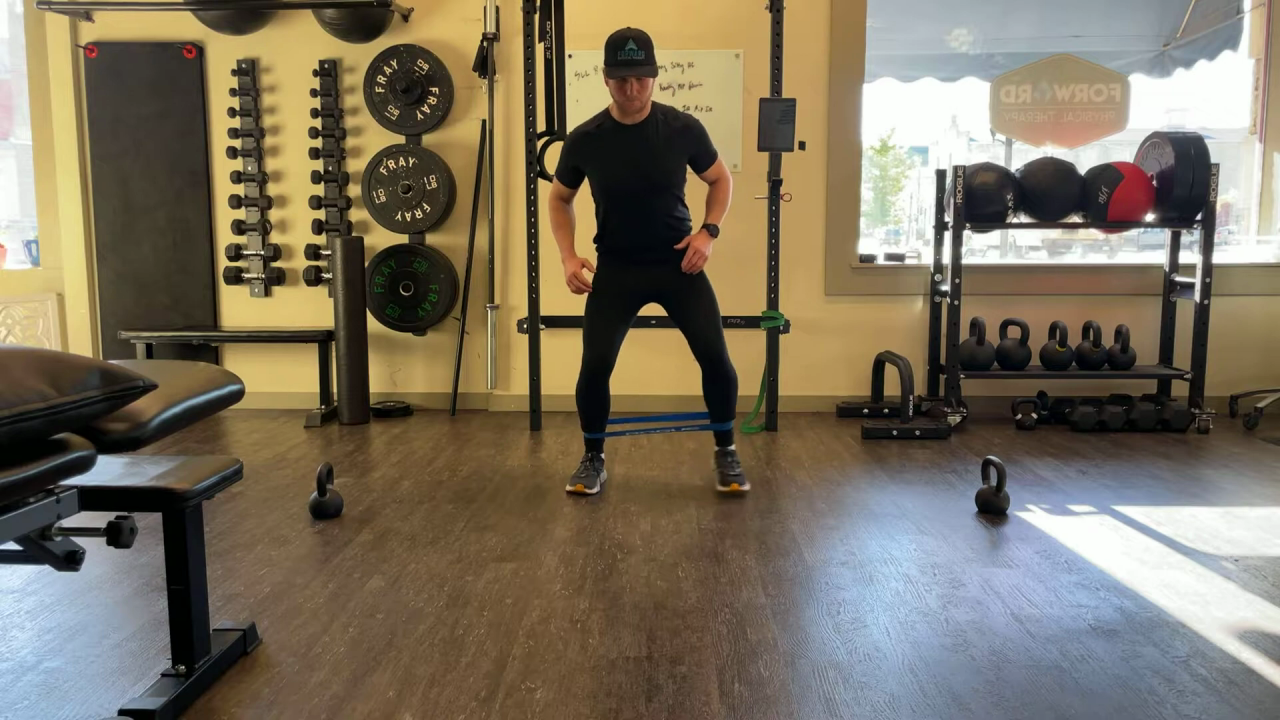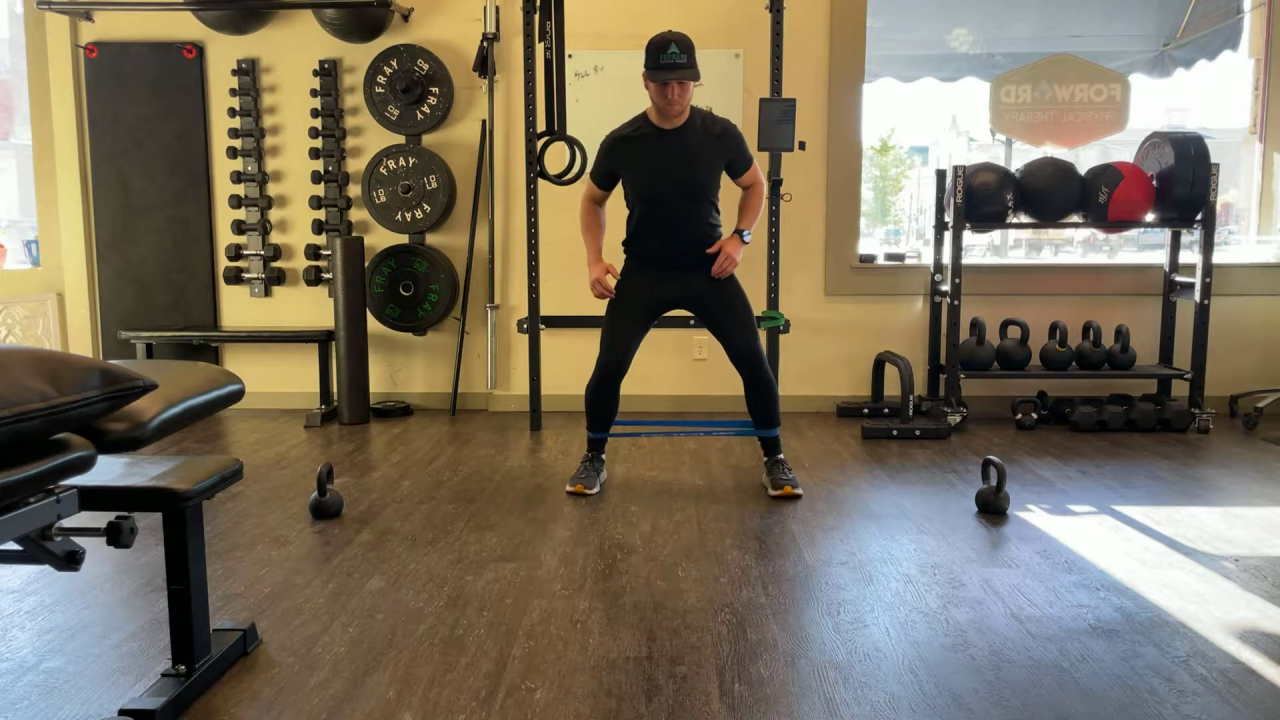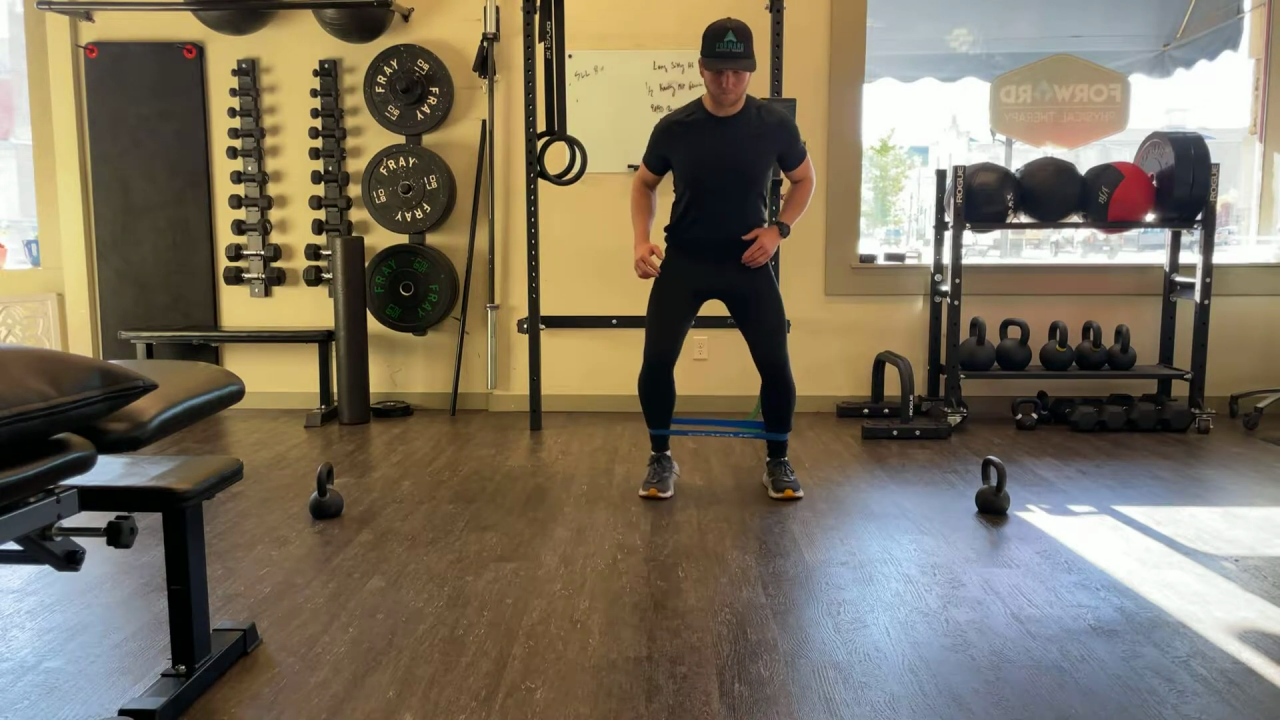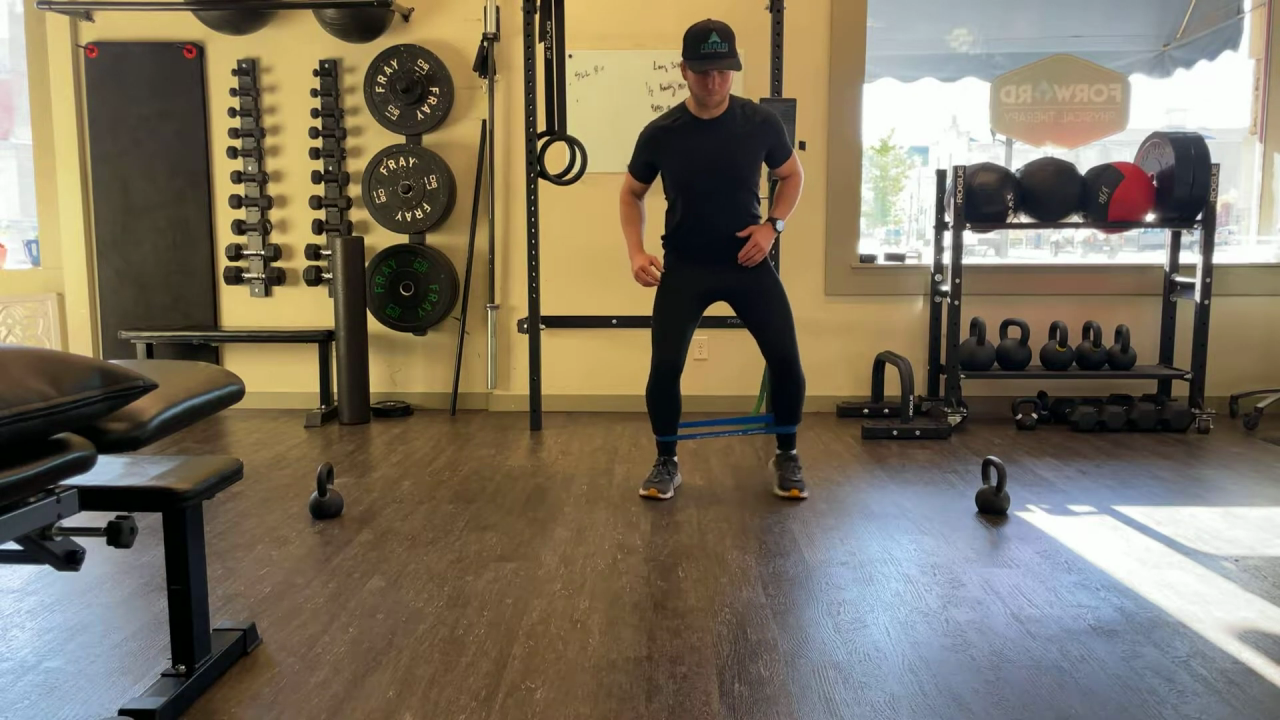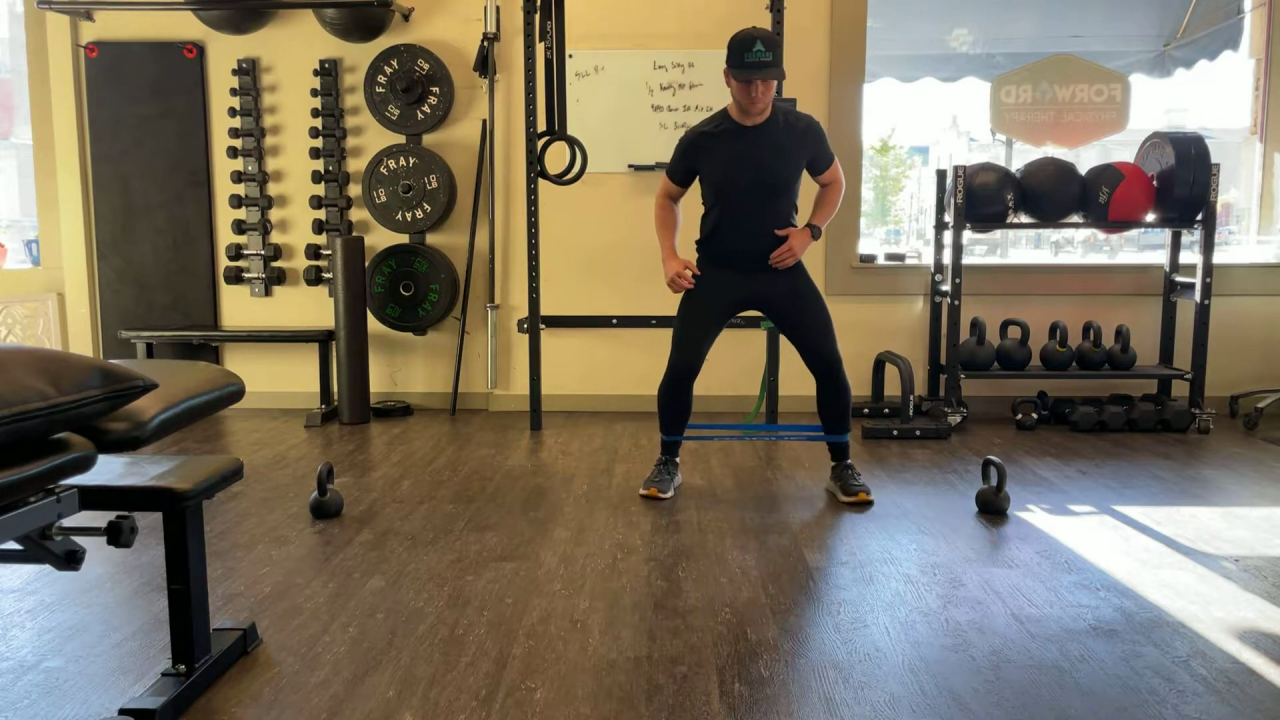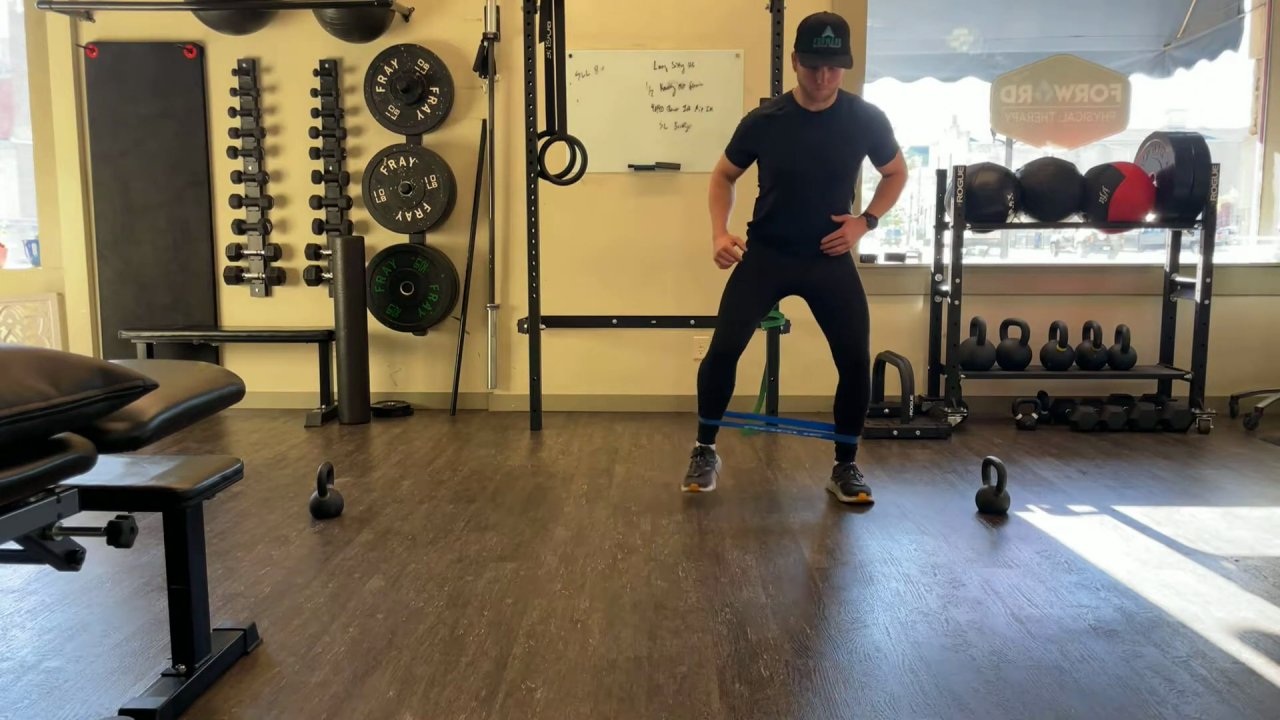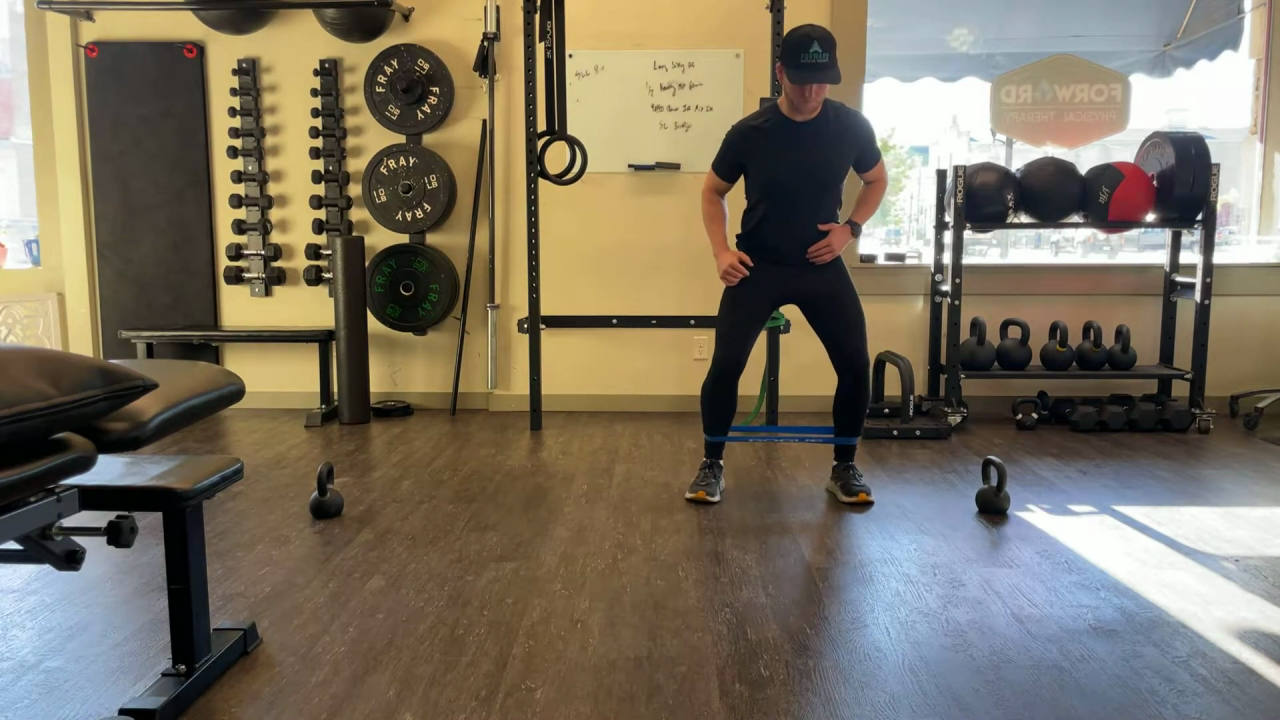
dt=0.5s
person 1, frame 1
left shoulder: (682, 127)
right shoulder: (585, 139)
left elbow: (720, 180)
right elbow: (560, 198)
left wrist: (708, 231)
right wrist: (568, 254)
left hip: (677, 261)
right hip: (616, 268)
left knee: (715, 356)
right knee: (595, 366)
left ankle: (725, 450)
right ankle: (593, 459)
person 1, frame 2
left shoulder: (720, 134)
right shoulder: (621, 142)
left elbow: (754, 185)
right elbow: (592, 200)
left wrist: (739, 237)
right wrist: (594, 259)
left hip: (708, 268)
right hip: (643, 272)
left knee: (753, 362)
right knee: (609, 368)
left ankle: (774, 459)
right ankle: (594, 457)
person 1, frame 3
left shoulder: (775, 124)
right shoulder: (675, 127)
left elbow: (804, 180)
right elbow: (645, 184)
left wrist: (779, 229)
right wrist: (641, 238)
left hip: (748, 261)
right hip: (684, 260)
left knee: (775, 365)
right knee: (657, 359)
left ankle: (777, 461)
right ankle: (661, 457)
person 1, frame 4
left shoulder: (761, 122)
right shoulder: (660, 133)
left elbow: (792, 175)
right elbow: (631, 193)
left wrist: (772, 225)
right wrist: (636, 251)
left hip: (746, 261)
right hip: (683, 267)
left knee: (785, 359)
right knee: (665, 367)
left ankle: (786, 456)
right ankle: (667, 462)
person 1, frame 5
left shoulder: (802, 130)
right shoulder: (701, 138)
left elbow: (833, 184)
right elbow: (668, 196)
left wrist: (809, 232)
right wrist: (669, 254)
left hip: (781, 269)
right hip: (717, 271)
left knee: (828, 364)
right knee: (681, 367)
left ankle: (841, 467)
right ankle: (668, 461)
person 1, frame 6
left shoulder: (866, 119)
right shoulder: (764, 121)
left elbow: (897, 173)
right elbow: (724, 175)
left wrist: (866, 220)
right wrist: (720, 231)
left hip: (830, 258)
right hip: (766, 254)
left knee: (855, 362)
right knee: (724, 349)
left ankle: (845, 466)
right ankle: (705, 450)
person 1, frame 7
left shoulder: (851, 126)
right shoulder: (749, 133)
left elbow: (877, 180)
right elbow: (712, 192)
left wrist: (850, 228)
right wrist: (721, 249)
left hip: (822, 264)
right hip: (758, 266)
left knee: (855, 365)
right knee: (726, 365)
left ankle: (844, 467)
right ankle: (712, 465)
